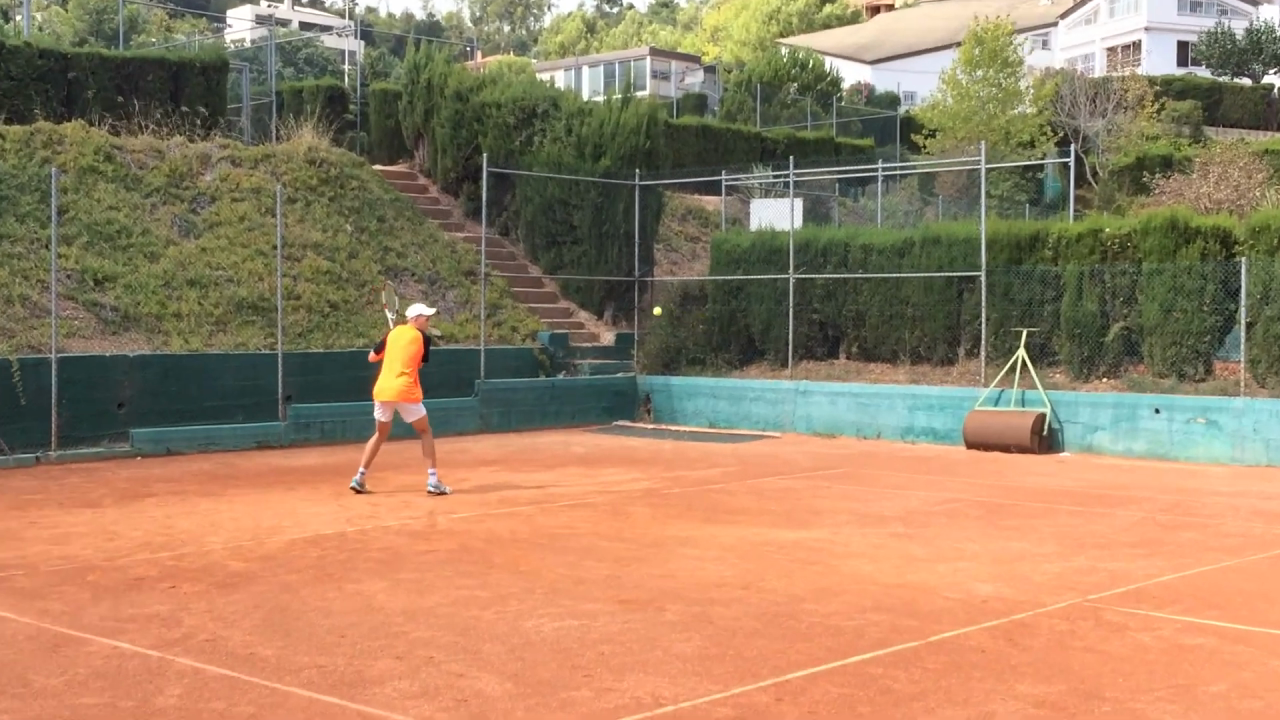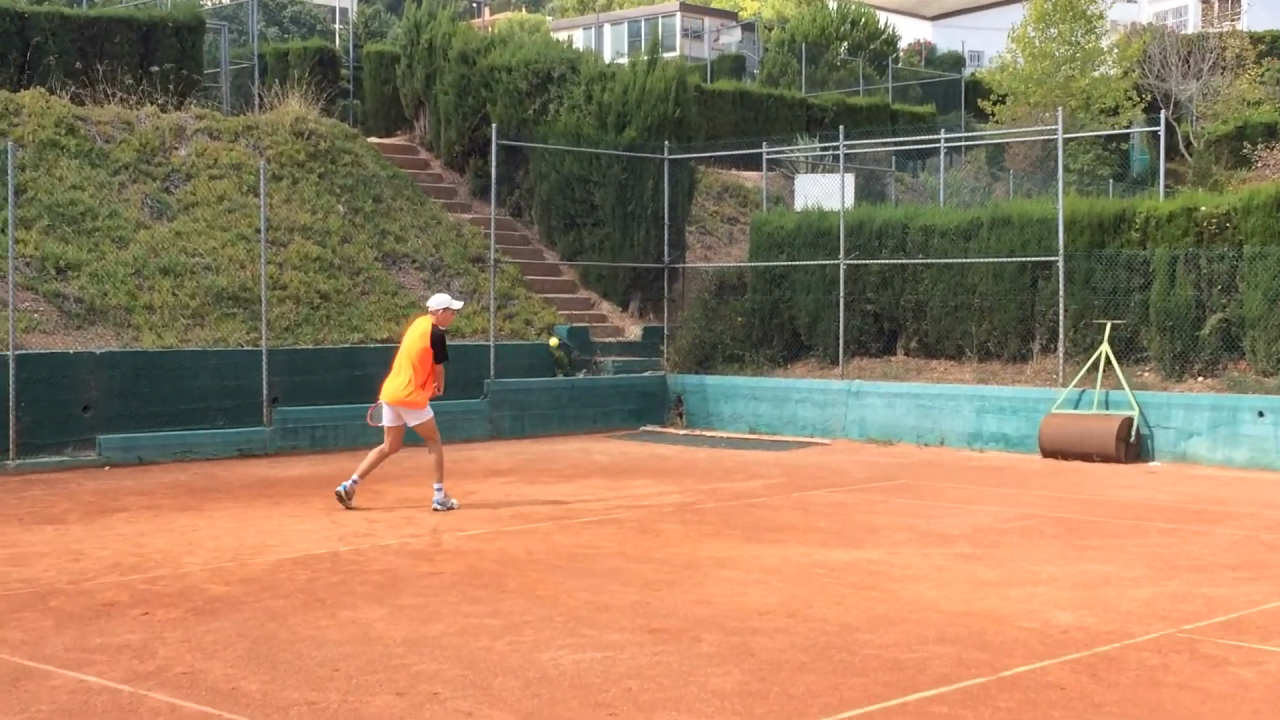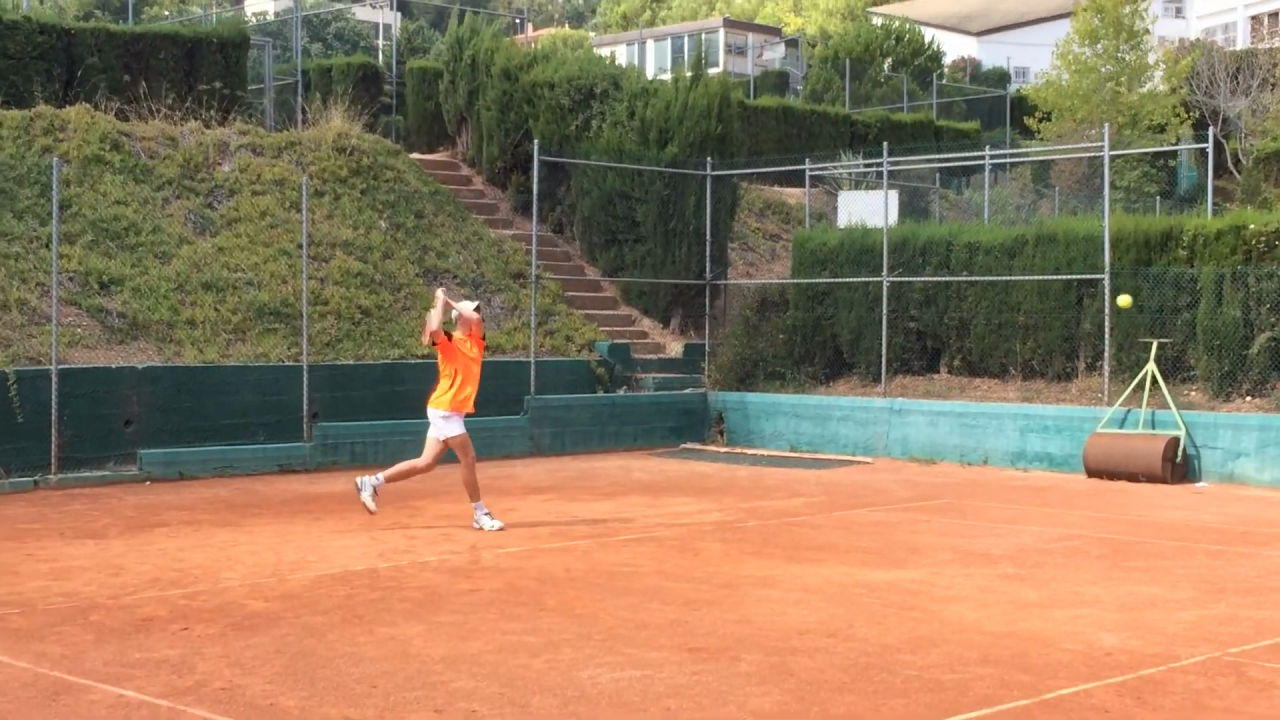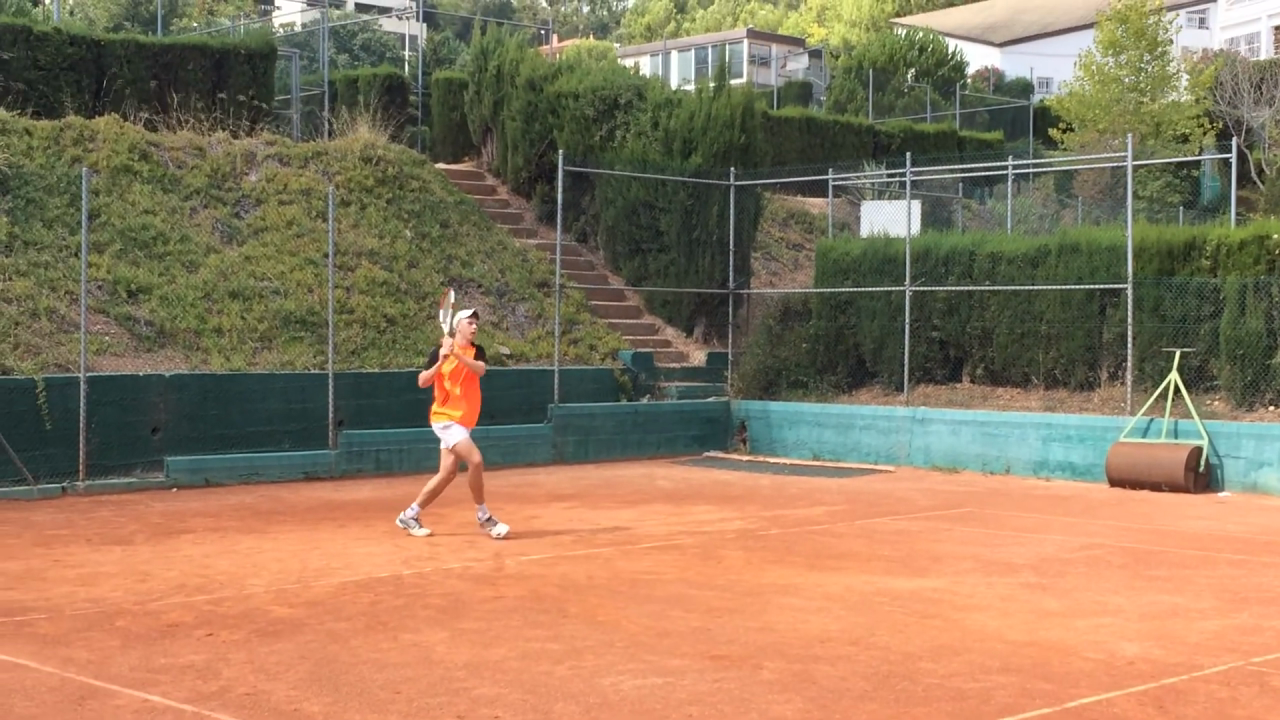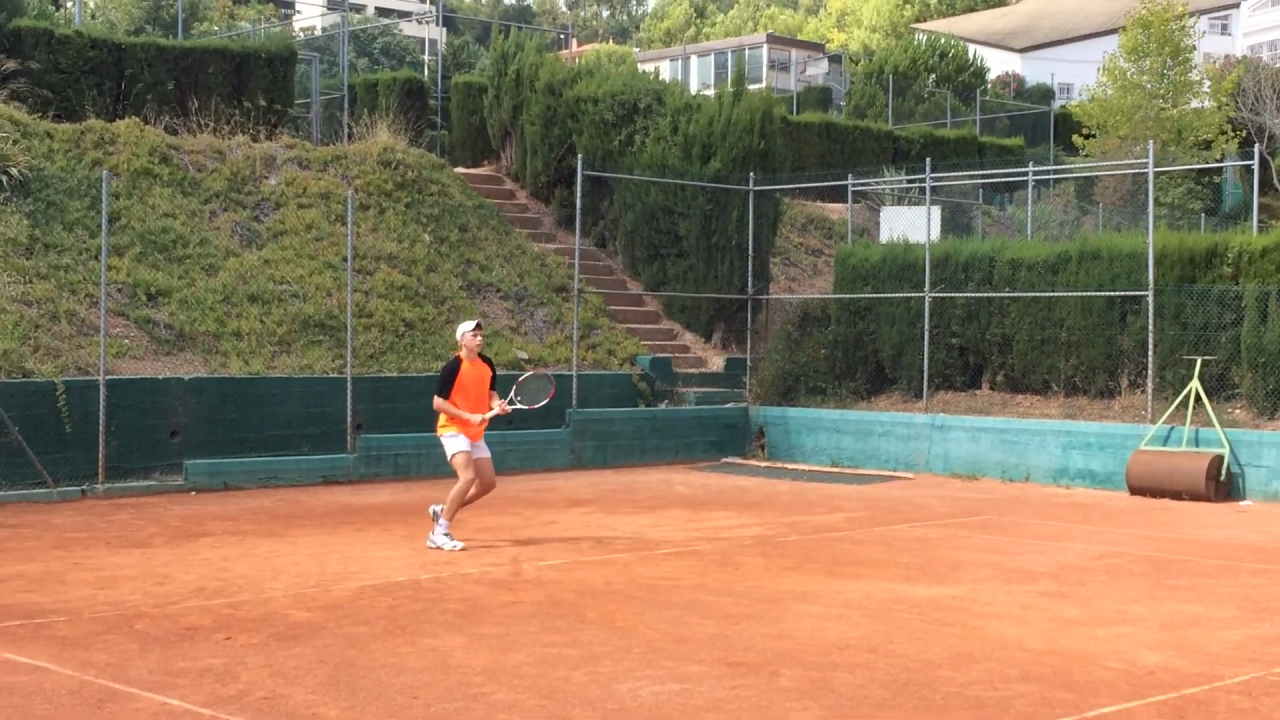
dt=0.3s
person 1, frame 1
left shoulder: (393, 332)
right shoulder: (424, 338)
left elbow: (372, 358)
left hip: (382, 391)
right hip: (406, 392)
left knee: (380, 435)
right knee: (425, 433)
left ankle: (359, 478)
right ankle: (433, 481)
person 1, frame 2
left shoulder: (419, 324)
right shoulder: (436, 333)
right elbow: (438, 367)
left wrist: (430, 384)
right wrist: (439, 386)
left hip: (391, 393)
right hip: (409, 395)
left knee: (389, 447)
right knee: (434, 441)
left ankle: (349, 486)
right ankle: (440, 497)
person 1, frame 3
left shoulder: (478, 338)
right shoulder: (446, 339)
left elbow: (476, 320)
right elbow: (432, 334)
left wrist: (458, 307)
right wrist: (442, 302)
left hip: (452, 409)
right hip: (445, 408)
left knee: (427, 462)
right knee: (468, 458)
left ankle: (372, 483)
right ankle: (480, 513)
person 1, frame 4
left shoulder: (477, 351)
right shoulder: (440, 353)
left elbow: (480, 370)
right elbow: (423, 382)
left wrist: (458, 354)
right wrist: (440, 361)
left hip: (463, 420)
right hip: (446, 418)
left knee: (447, 473)
right knee: (476, 461)
left ankle: (409, 515)
right ankle: (484, 516)
person 1, frame 5
left shoulder: (488, 364)
right shoulder: (453, 367)
left elbow: (490, 394)
right elbow: (438, 403)
left wrist: (497, 405)
right wrist: (469, 417)
left hip: (475, 433)
right hip: (453, 429)
left knee: (488, 483)
right knee: (468, 477)
left ankle: (443, 510)
right ankle: (439, 533)
